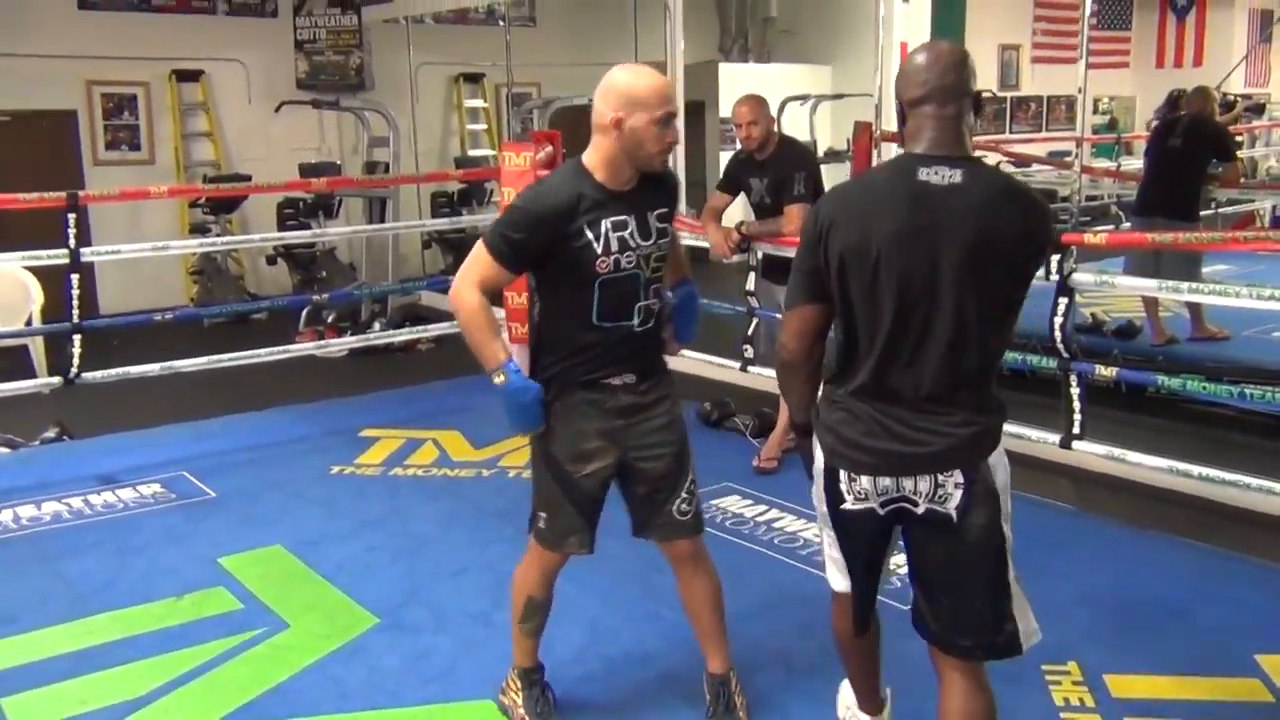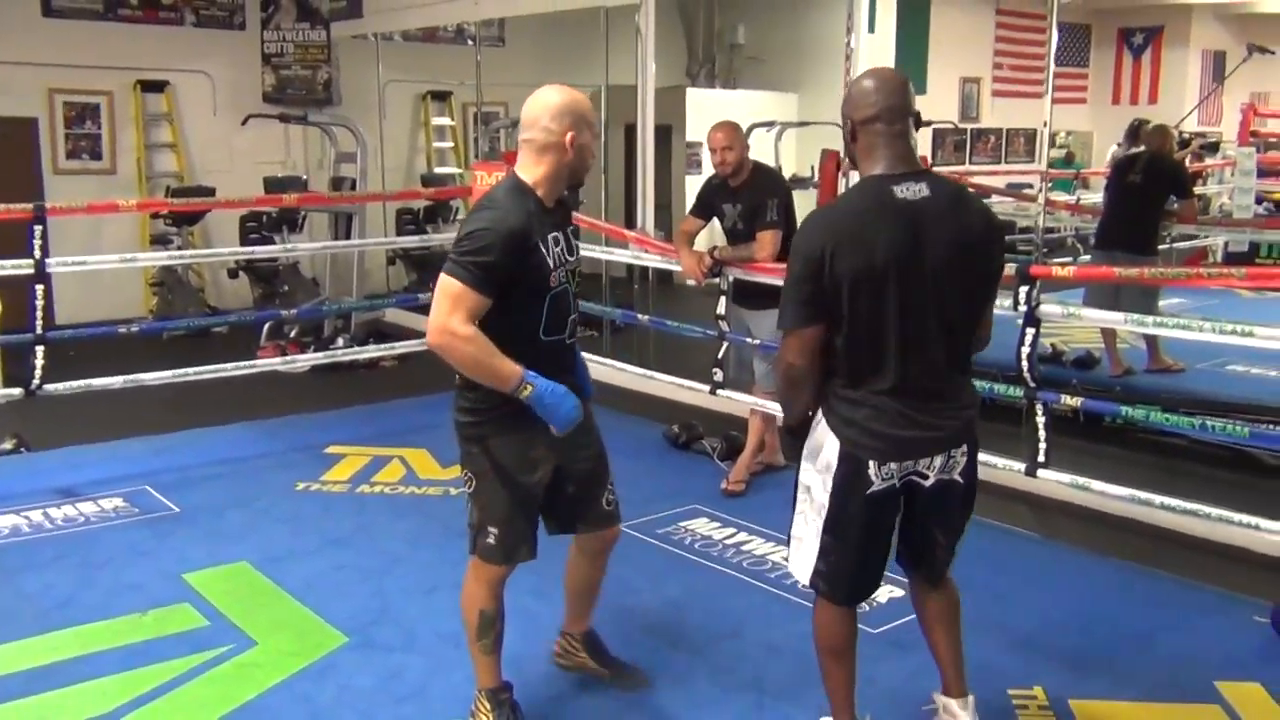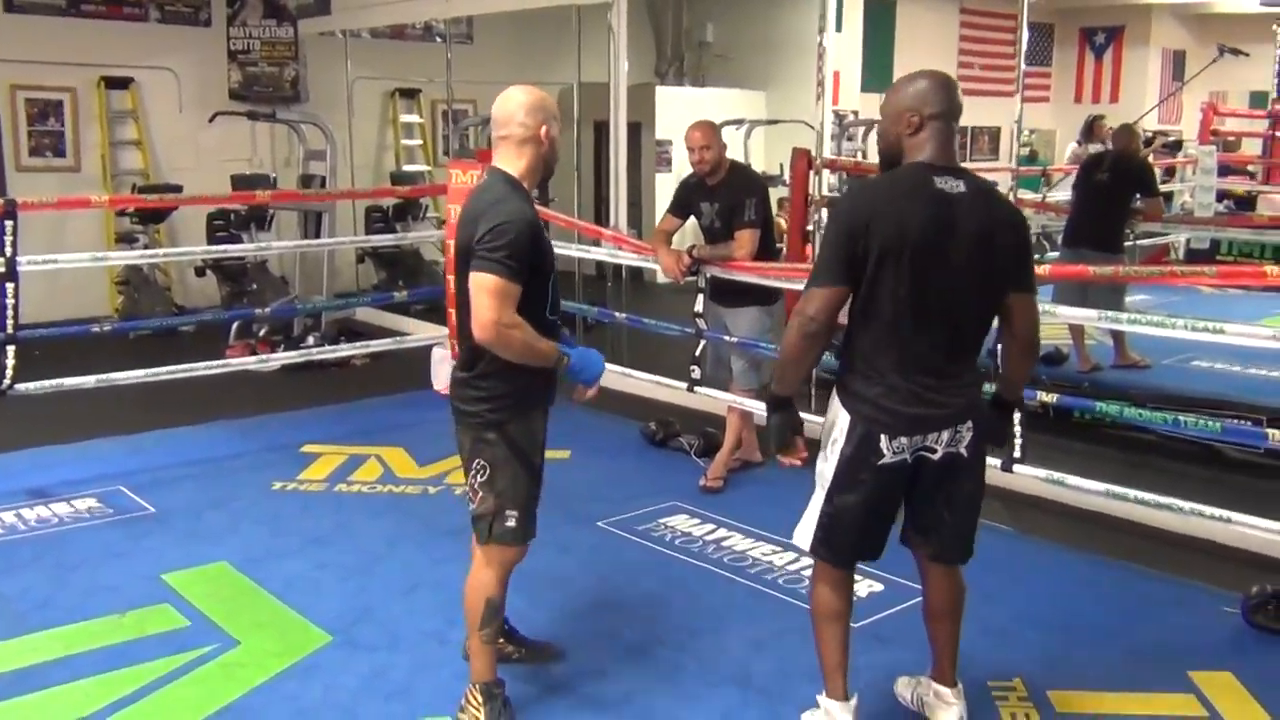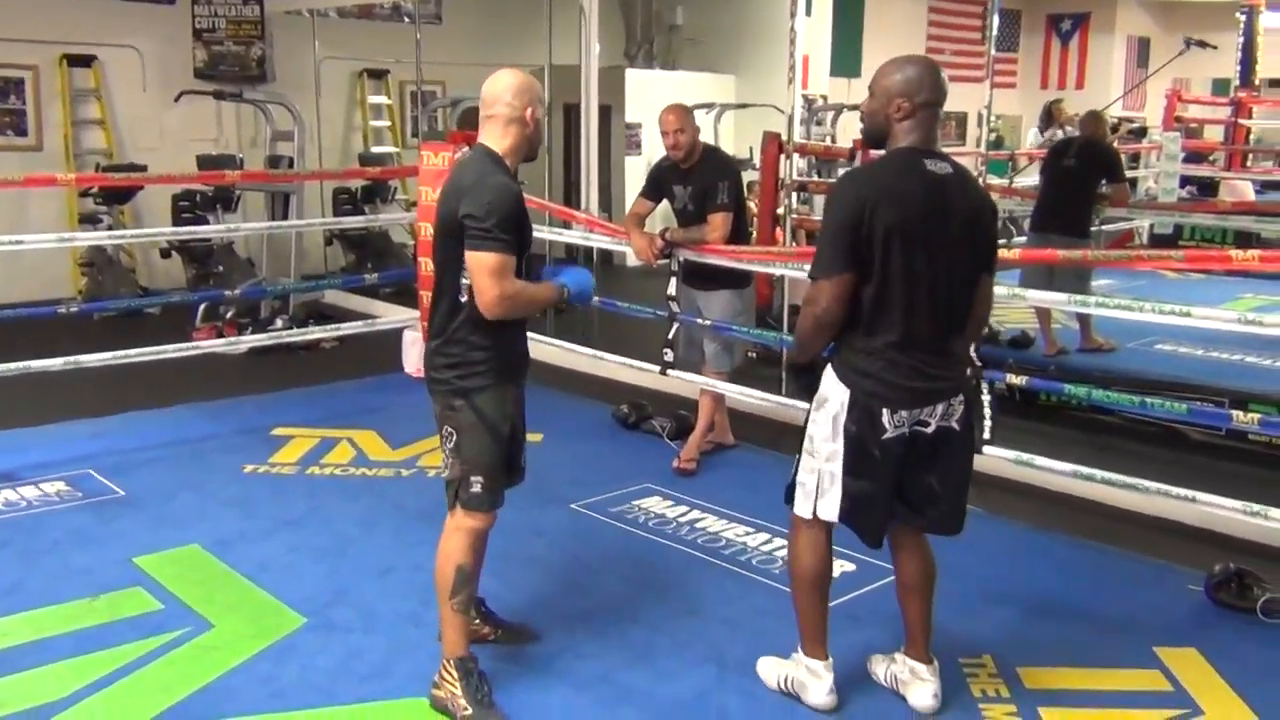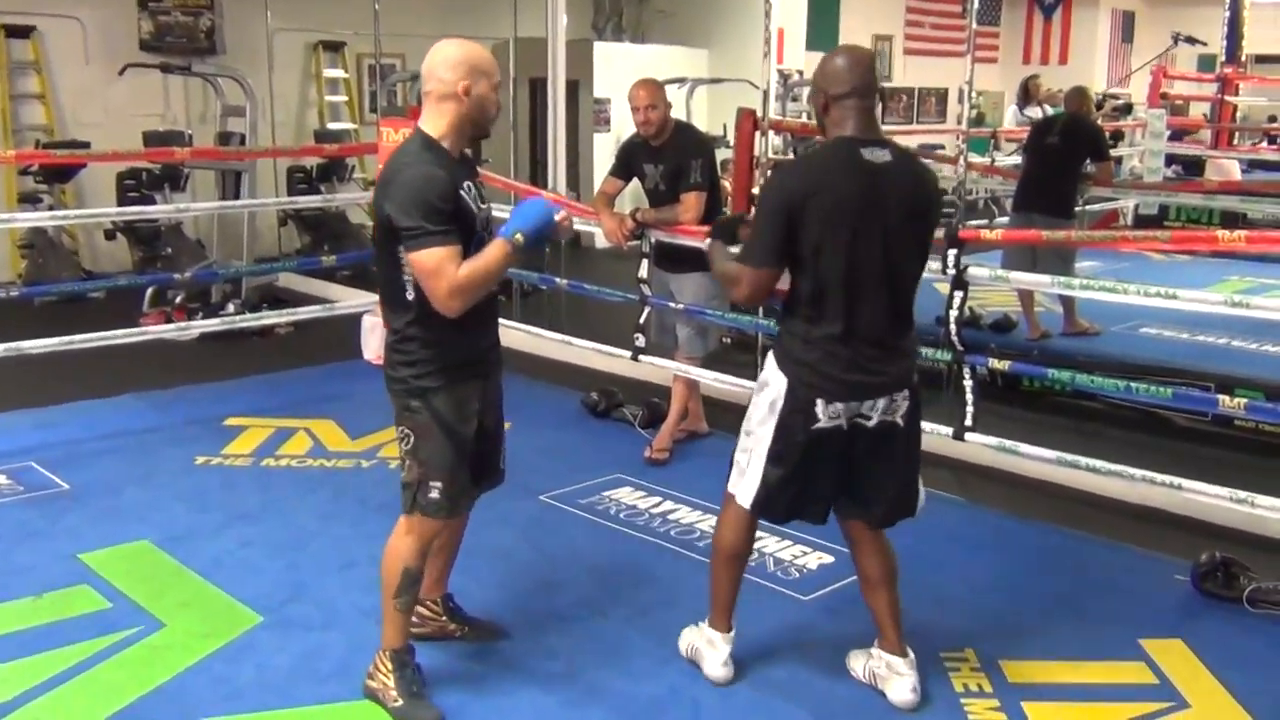
dt=0.4s
person 1, frame 1
left shoulder: (842, 207)
right shoulder: (1023, 212)
left elbow: (795, 349)
left wrist: (804, 426)
left hip: (851, 449)
right hip: (959, 457)
left knee: (851, 592)
right knee: (962, 649)
person 1, frame 2
left shoulder: (829, 228)
right shoulder: (976, 217)
left elbow: (799, 360)
right elbow: (978, 334)
left wrist: (795, 422)
left hip: (856, 438)
right hip: (948, 435)
left knee: (835, 591)
right knee: (931, 572)
person 1, frame 3
left shoulder: (865, 202)
right shoulder: (1000, 214)
left elbow: (814, 317)
right elbow: (1022, 330)
left wrist: (779, 400)
right wrist: (1003, 405)
left hip: (870, 415)
right hip: (955, 416)
left knee: (829, 561)
right knee: (938, 555)
person 1, frame 4
left shoulder: (862, 187)
right shoulder: (974, 196)
left elbow: (825, 306)
right elbow: (979, 309)
left wrist: (800, 359)
left hip: (864, 388)
right hip: (942, 390)
left knee: (809, 520)
right knee: (909, 528)
left ankle: (813, 666)
right ankle: (917, 666)
person 1, frame 5
left shoulder: (799, 177)
right shoulder: (921, 182)
left elbow: (750, 286)
left wrist: (717, 244)
left hip: (807, 375)
right hip: (889, 376)
left knee: (741, 502)
right knee: (865, 520)
left ankle: (715, 639)
right ankle: (894, 660)
person 2, frame 1
left shoulder: (661, 185)
right shoulder: (550, 205)
right elbow: (466, 291)
left wrist: (682, 294)
right wrist: (509, 376)
left hip: (650, 396)
right hip: (570, 408)
left knee: (685, 546)
right knee: (549, 550)
person 2, frame 2
left shoulder: (555, 209)
right shoulder: (500, 223)
right elbow: (445, 330)
right wrist: (530, 389)
left hip: (561, 411)
right hip: (502, 424)
left knee: (600, 528)
right knee: (494, 559)
left ankle: (577, 638)
person 2, frame 3
left shoulder: (498, 198)
right shoulder: (511, 214)
right elbow: (493, 327)
left wrist: (555, 356)
right wrist: (567, 359)
left hip: (508, 398)
right hip: (498, 405)
left knee: (496, 528)
right knee: (501, 543)
left ankle: (490, 632)
person 2, frame 4
left shoulder: (480, 175)
right shoulder: (492, 188)
right elbow: (495, 297)
left wrist: (550, 280)
right wrist: (564, 288)
left hip: (491, 366)
right hip: (470, 373)
left knee: (485, 500)
right knee: (471, 513)
left ankle: (468, 611)
person 2, frame 5
left shoulder: (458, 160)
right shoulder: (415, 178)
right elbow: (449, 293)
left wrist: (520, 229)
right wrist: (516, 235)
left hip: (476, 365)
right hip: (431, 377)
left knee: (465, 494)
right knee: (424, 518)
left ankle: (432, 607)
right ankle: (390, 664)
person 3, frame 1
left shoulder: (797, 158)
right shoulder: (741, 162)
left elbow: (793, 224)
right elbow: (711, 208)
left wrist: (743, 230)
right wrist: (713, 230)
right hip: (771, 267)
left ankle: (779, 434)
person 3, frame 2
left shoulder: (770, 185)
right shoulder: (714, 187)
left elbow: (766, 251)
right elbow: (685, 231)
left wrist: (715, 254)
right wrist: (687, 254)
left hip: (776, 297)
right hip: (742, 293)
left knee: (766, 378)
right knee: (755, 376)
left ankle: (746, 459)
right ankle: (772, 449)
person 3, frame 3
left shoulder: (747, 184)
right shoulder: (691, 186)
left elbow: (744, 249)
right elbow: (662, 231)
left wrist: (693, 253)
right wrist: (664, 253)
left hip: (754, 295)
right hip: (719, 291)
left knee: (744, 376)
right knee: (731, 375)
left ankle: (723, 457)
right ankle: (749, 447)
person 3, frame 4
left shoulder: (720, 167)
right shoulder: (664, 170)
left elbow: (716, 233)
right elbow: (634, 214)
left wrist: (666, 236)
right wrist: (637, 236)
left hip: (727, 278)
right hip: (692, 274)
left knee: (716, 359)
right knee: (703, 357)
left ankle: (695, 440)
right ankle: (721, 430)
person 3, frame 5
left shoulder: (693, 144)
right shoulder: (634, 147)
left elbow: (690, 213)
right elbow: (605, 193)
left wrist: (637, 217)
right wrist: (608, 216)
left hip: (699, 260)
right hip: (664, 256)
left knee: (689, 344)
right knee: (678, 342)
left ankle: (669, 427)
right ankle: (695, 418)
person 4, frame 1
left shoulder: (1163, 125)
right shoulder: (1215, 129)
right elbow: (1233, 175)
right wrist: (1207, 176)
left hip: (1146, 205)
right hip: (1180, 209)
left knee: (1146, 271)
right knee: (1187, 272)
left ankle: (1157, 330)
right ankle: (1199, 327)
person 4, frame 2
left shoulder: (1123, 162)
right shoulder: (1174, 167)
right elbow: (1190, 213)
right wrist: (1165, 212)
left hip: (1106, 239)
right hip: (1139, 244)
left knee: (1105, 303)
right knee: (1145, 304)
left ankle: (1115, 362)
right ankle: (1155, 359)
person 4, frame 3
left shoulder: (1090, 161)
right shoulder: (1139, 165)
right elbow: (1156, 211)
right wrist: (1130, 211)
left hip: (1073, 237)
right hip: (1106, 242)
left knee: (1072, 300)
right knee: (1112, 301)
left ankle: (1083, 358)
right ankle: (1122, 355)
person 4, frame 4
left shoulder: (1058, 147)
right shoulder: (1106, 152)
right elbow: (1122, 197)
right wrist: (1098, 197)
left hip: (1040, 222)
right hip: (1073, 227)
left knee: (1039, 284)
right knee: (1078, 285)
left ankle: (1049, 341)
right ankle: (1087, 338)
person 4, frame 5
left shoulder: (1042, 124)
right shoulder: (1091, 129)
right elbow: (1106, 176)
left hip: (1024, 201)
right hip: (1057, 207)
left knee: (1022, 267)
right knee: (1062, 267)
left ankle: (1032, 325)
right ankle: (1071, 322)
